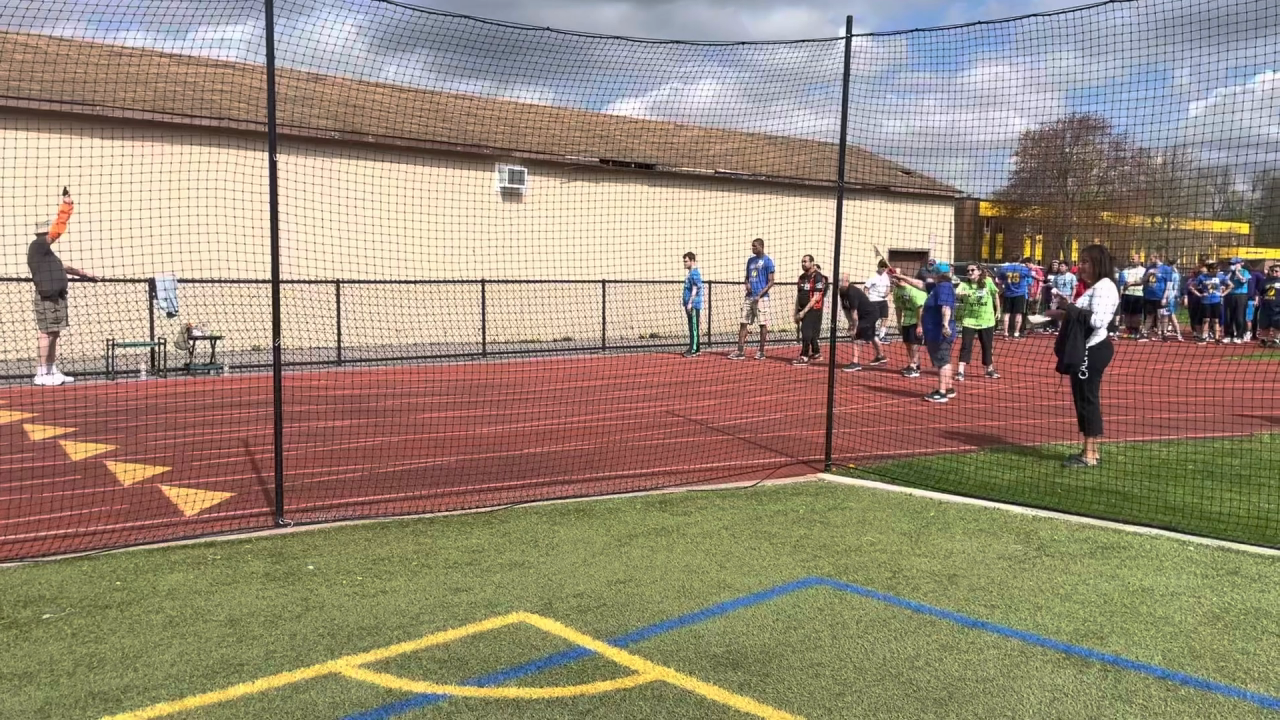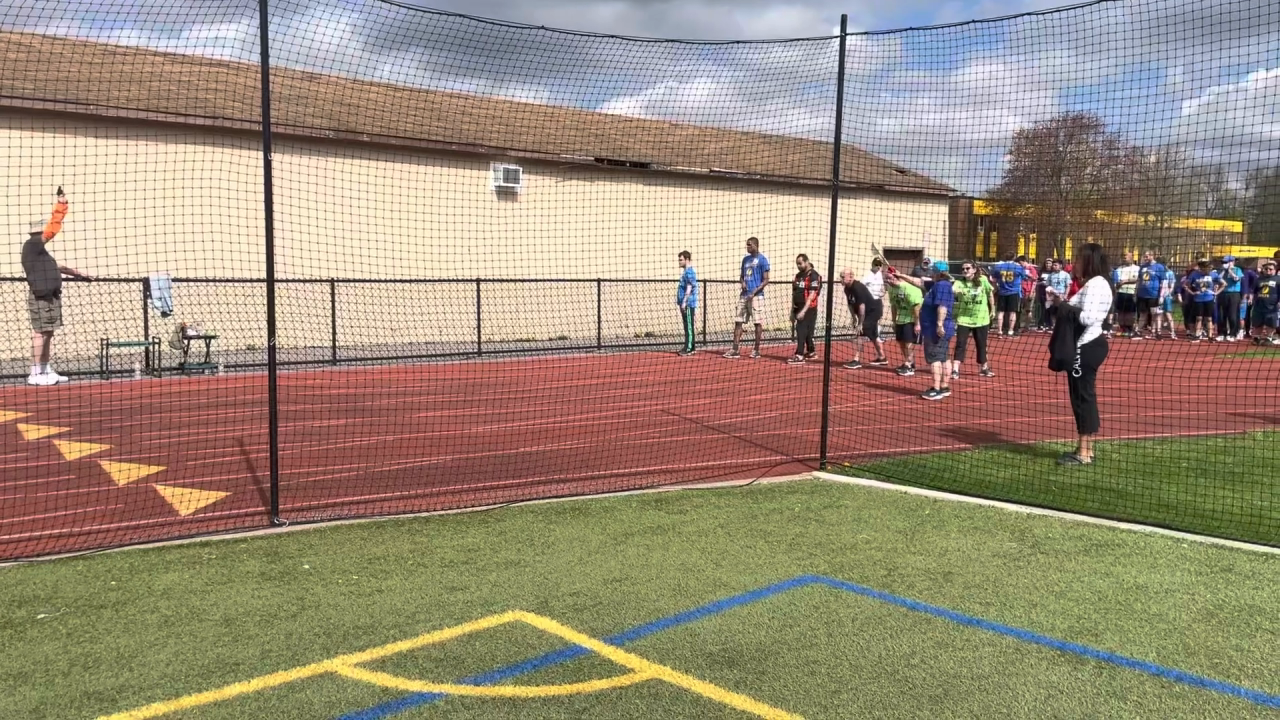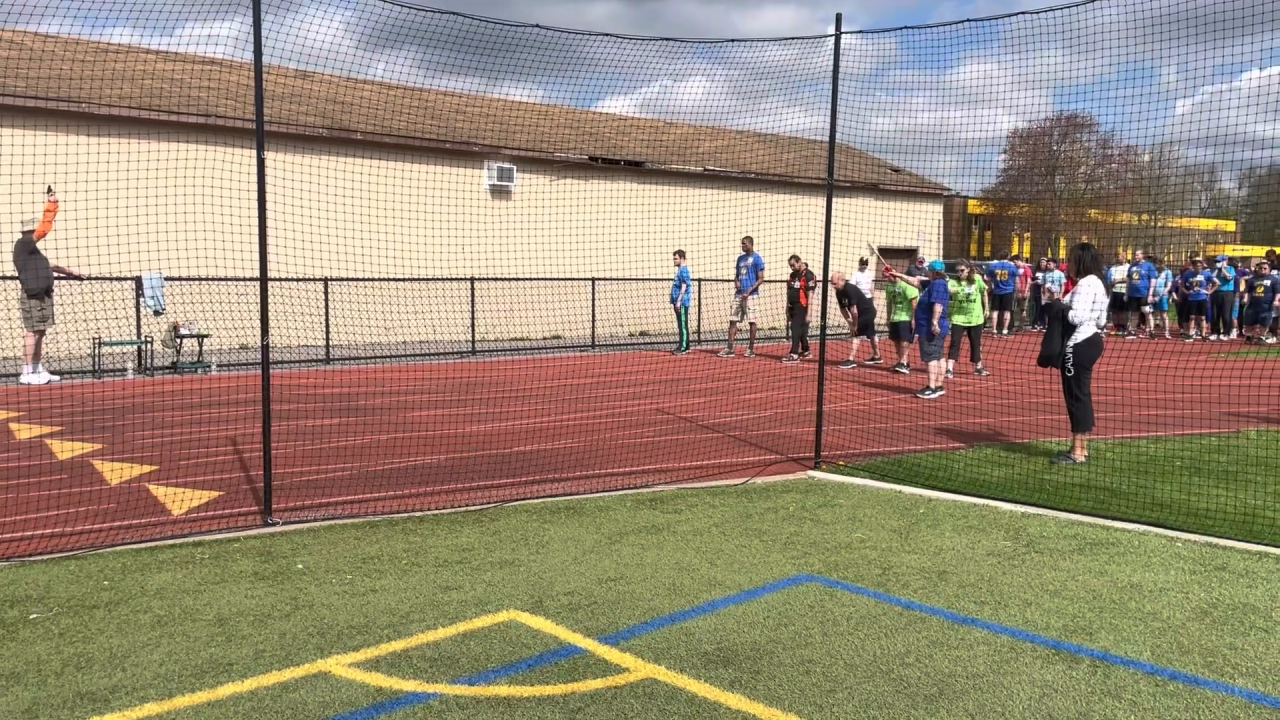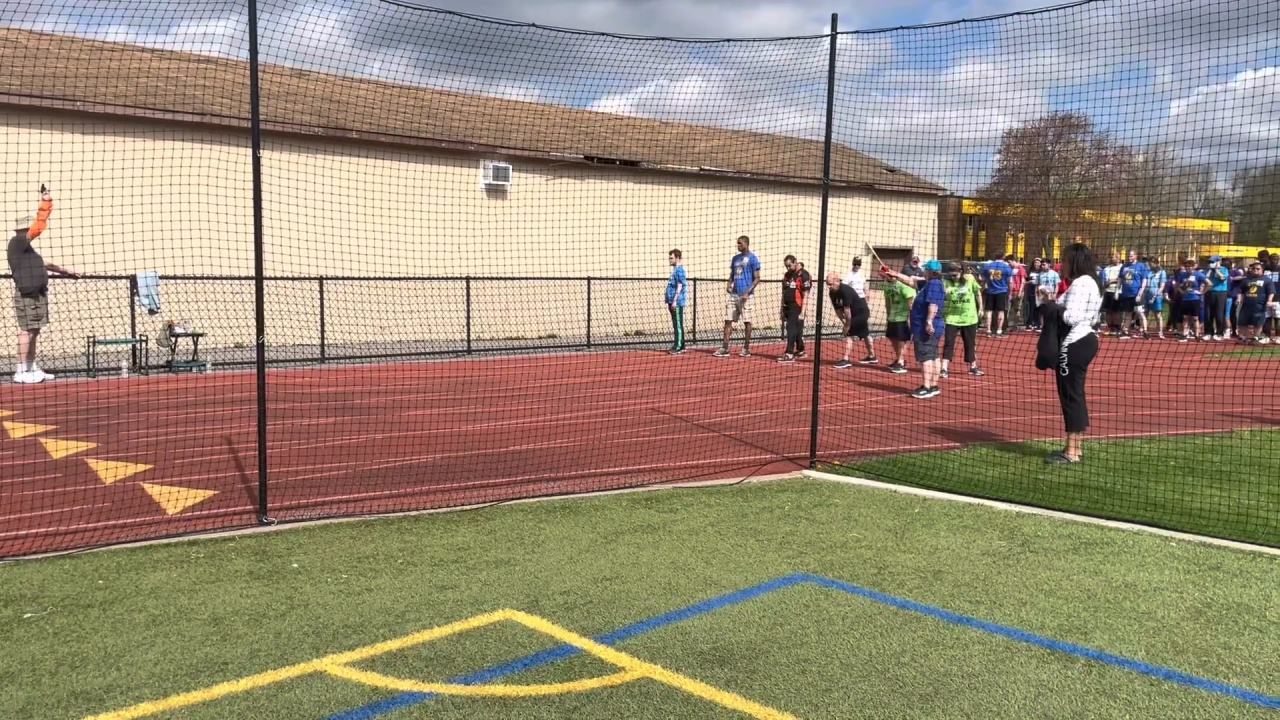
dt=0.4s
person 1, frame 1
left shoulder: (1104, 287)
right shoulder: (1094, 287)
left elbow: (1097, 320)
left wrist: (1070, 309)
right wrist: (1065, 314)
left hip: (1092, 350)
right hip: (1086, 350)
left knee: (1087, 400)
right knee: (1085, 399)
left ankle: (1089, 455)
right ankle: (1091, 451)
person 1, frame 2
left shoulder: (1095, 284)
right shoulder: (1095, 284)
left elbow: (1087, 317)
left wrist: (1063, 306)
right wrist: (1066, 304)
left hip: (1085, 347)
right hip: (1088, 345)
left knee: (1082, 397)
right knee: (1084, 397)
left ankle: (1083, 453)
right ankle: (1086, 449)
person 1, frame 3
left shoulder: (1086, 283)
right shoulder: (1096, 283)
left elbow: (1077, 316)
right elbow: (1101, 320)
left hip: (1079, 346)
right hip: (1088, 342)
left knee: (1076, 396)
right knee: (1081, 396)
left ankle: (1078, 452)
right ankle: (1081, 448)
person 1, frame 4
left shoulder: (1080, 284)
right shoulder: (1090, 283)
left elbow: (1071, 316)
right wrist: (1056, 306)
left hip: (1073, 346)
right hip: (1083, 342)
left knee: (1070, 396)
right knee: (1075, 396)
left ankle: (1072, 452)
right ankle: (1075, 447)
person 2, frame 1
left shoulder: (46, 251)
right shoulder: (37, 245)
left elbow: (61, 267)
right elbow: (56, 231)
left wrist: (84, 274)
right wrist: (65, 207)
left hip: (55, 297)
right hip: (47, 298)
left knee: (53, 334)
right knee: (46, 334)
left ankle: (52, 371)
right ankle: (41, 373)
person 2, frame 2
left shoulder: (39, 250)
right shoulder: (32, 245)
left elbow: (55, 266)
right elbow: (51, 230)
left wrist: (77, 273)
right wrist: (60, 207)
left hip: (50, 296)
right hip: (41, 297)
left knee: (48, 333)
right knee: (40, 333)
left ankle: (46, 370)
right ankle: (35, 373)
person 2, frame 3
left shoulder: (32, 249)
right shoulder: (23, 244)
left elbow: (47, 265)
right elbow: (43, 230)
left wrist: (70, 272)
right wrist: (51, 205)
left hip: (42, 295)
right hip: (33, 296)
left knee: (40, 332)
right knee: (32, 332)
left ankle: (38, 369)
right ankle: (27, 372)
person 2, frame 4
left shoulder: (25, 248)
right shoulder: (17, 243)
left elbow: (42, 263)
right elbow: (37, 228)
left wrist: (64, 270)
right wrist: (45, 204)
left hip: (36, 294)
right hip: (27, 294)
left knee: (34, 331)
right knee: (27, 330)
left ankle: (32, 368)
right ankle: (21, 371)
